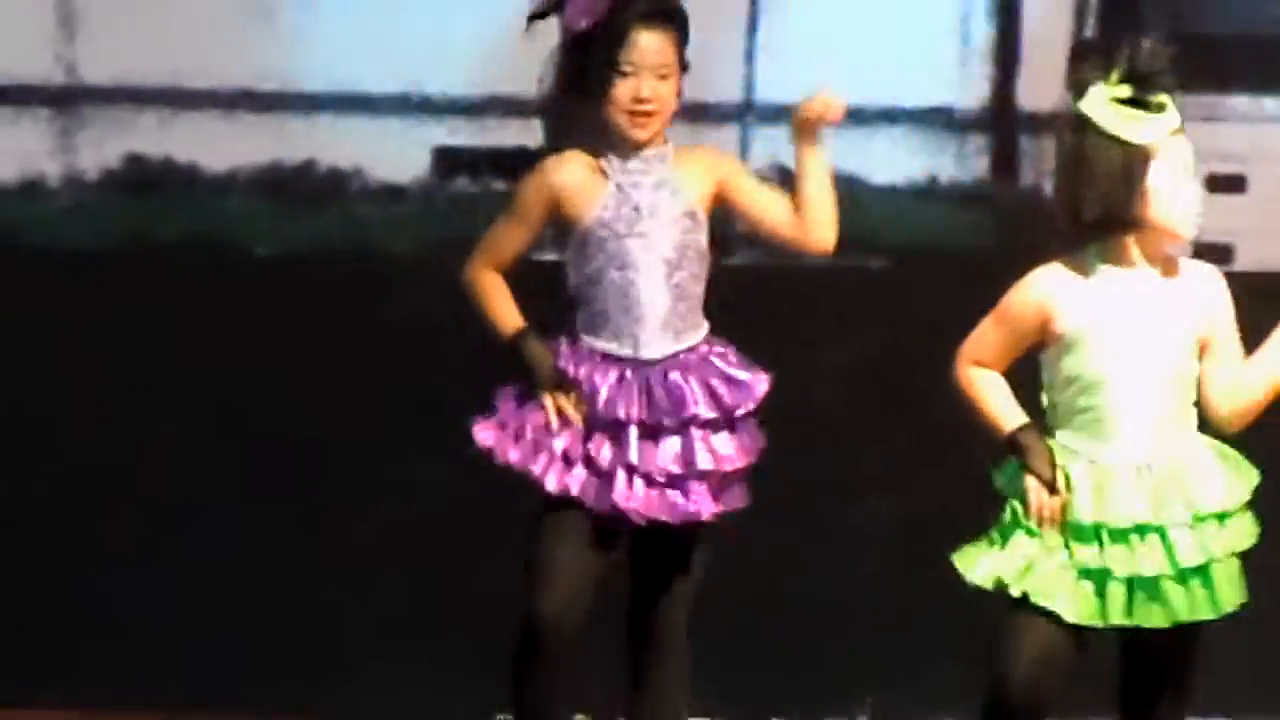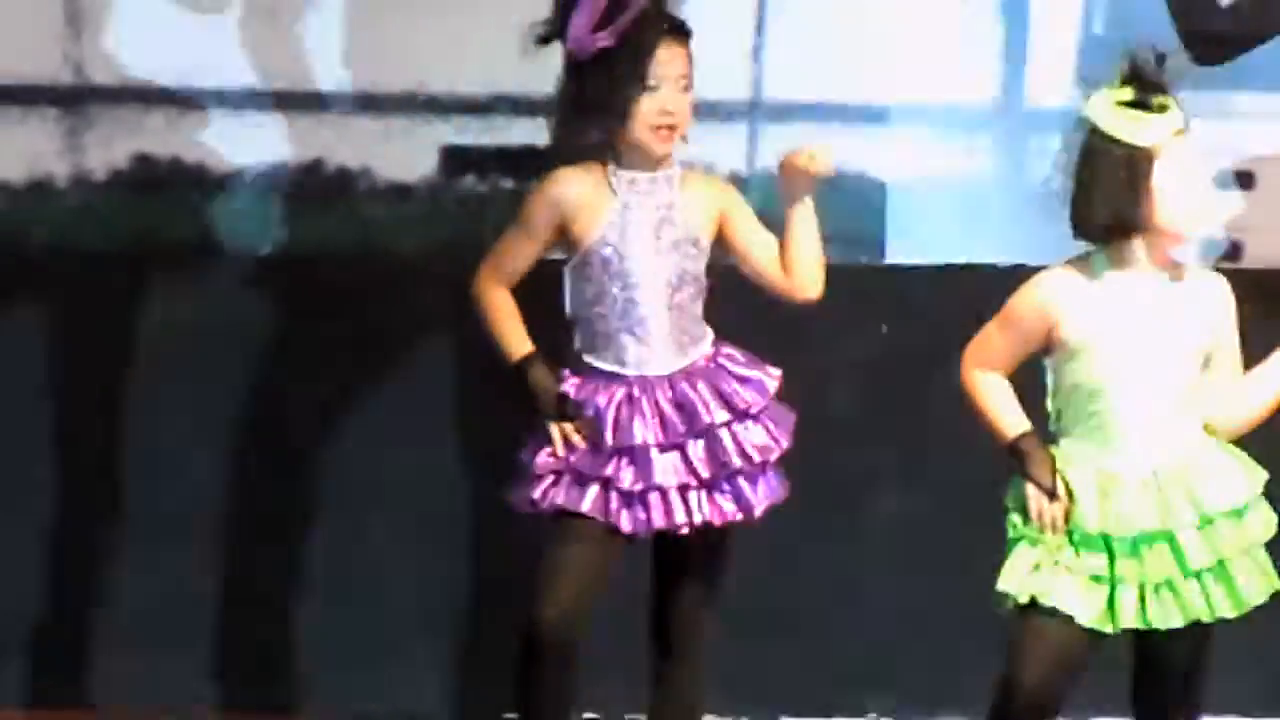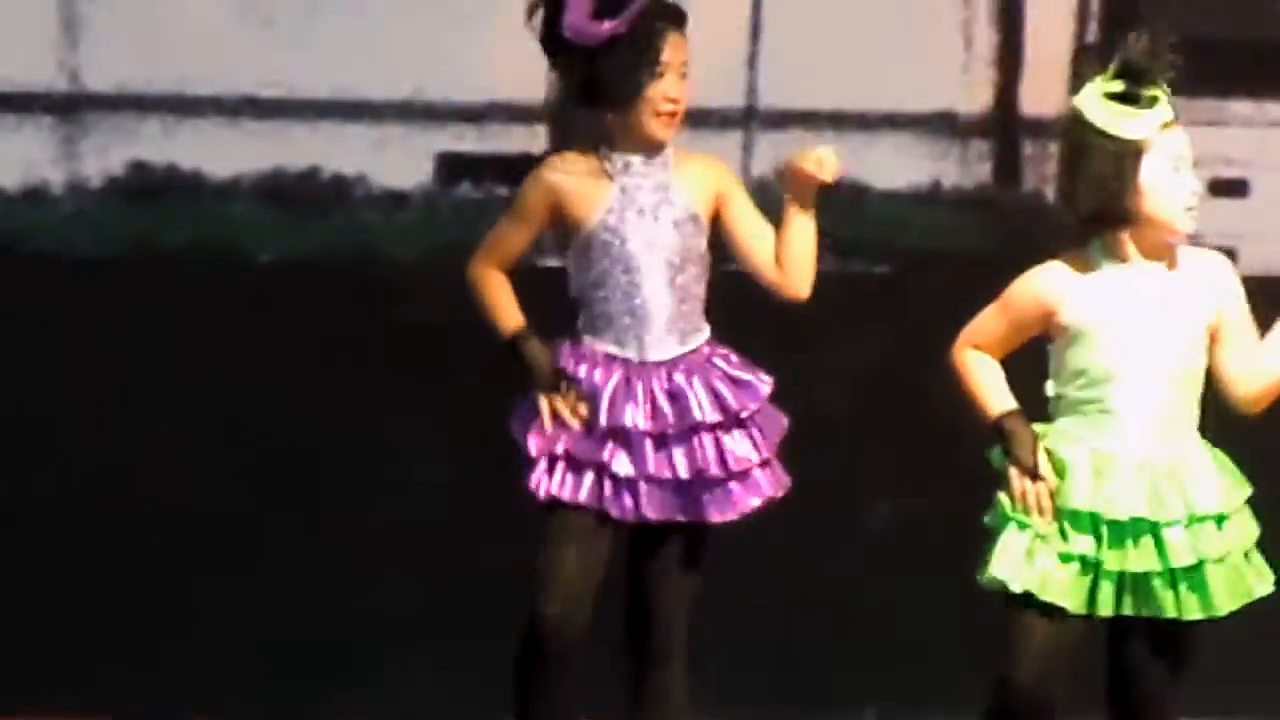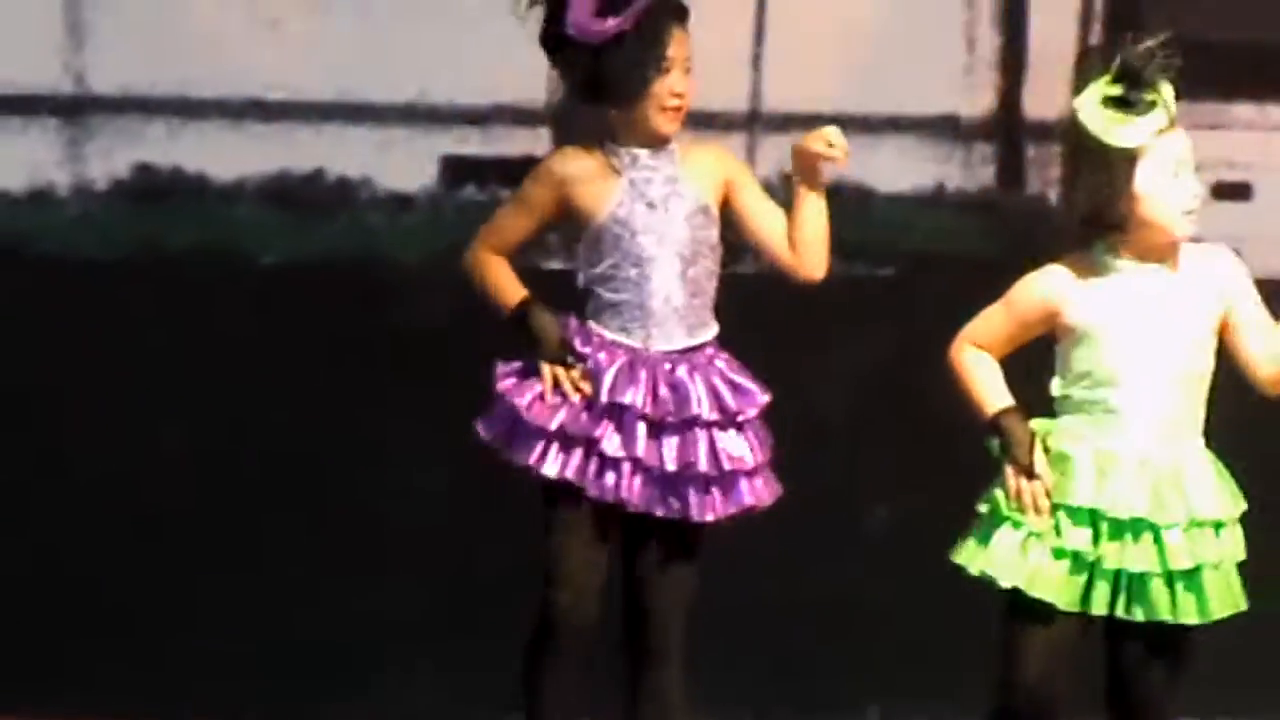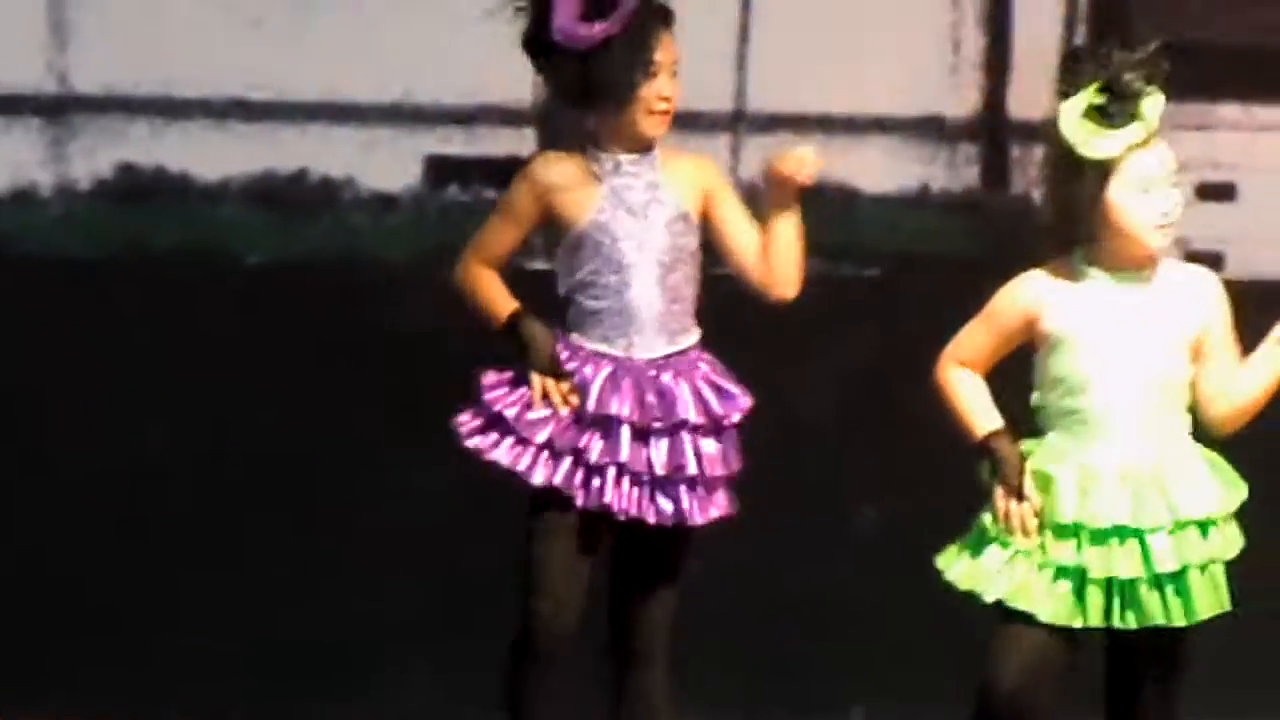
dt=0.1s
person 1, frame 1
left shoulder: (706, 170)
right shoulder: (565, 176)
left elbow: (815, 236)
right elbow: (483, 268)
left wrist: (809, 142)
right wrist: (527, 351)
left hip: (684, 407)
right hip: (599, 408)
left knee: (664, 622)
right knee: (551, 615)
person 1, frame 2
left shoulder: (709, 193)
right shoulder: (569, 191)
left elbow: (802, 284)
right elbow: (491, 283)
left wrist: (798, 190)
right wrist: (534, 376)
left hip: (696, 421)
right hip: (605, 429)
left knee: (682, 631)
right knee: (553, 623)
person 1, frame 3
left shoulder: (708, 177)
right shoulder: (566, 176)
left elbow: (793, 282)
right elbow: (486, 268)
left wrist: (800, 196)
right wrist: (532, 357)
left hip: (691, 414)
right hip: (600, 416)
left knee: (661, 632)
right knee: (554, 620)
person 1, frame 4
left shoulder: (717, 167)
right shoulder: (572, 171)
left elbow: (807, 265)
right elbow: (484, 253)
left wrist: (809, 176)
right wrist: (536, 323)
left hip: (687, 404)
right hip: (600, 400)
left knee: (660, 629)
right knee: (566, 613)
person 1, frame 5
left shoulder: (697, 176)
right shoulder: (555, 177)
left elbow: (779, 283)
right elbow: (475, 266)
left wrist: (782, 198)
right wrist: (528, 334)
left hip: (671, 410)
right hip: (584, 407)
left knee: (645, 632)
right knee: (548, 620)
person 2, frame 1
left shoulder: (1202, 288)
right shoulder: (1056, 290)
right elbow: (973, 363)
right wrist: (1024, 444)
left hip: (1175, 520)
right hip: (1076, 524)
person 2, frame 2
left shoulder: (1209, 294)
right shoulder: (1062, 293)
left elbow: (1226, 414)
right elbow: (980, 368)
right wrist: (1029, 452)
left hip: (1188, 526)
right hip: (1085, 523)
person 2, frame 3
left shoulder: (1211, 277)
right shoulder: (1060, 284)
right elbow: (971, 349)
right wrist: (1013, 433)
left hip: (1173, 518)
right hip: (1073, 513)
person 2, frame 4
left shoulder: (1216, 273)
right shoulder: (1065, 286)
right elbow: (970, 347)
right wrist: (1013, 431)
left hip: (1172, 520)
right hip: (1071, 512)
person 2, frame 5
left shoulder: (1195, 291)
right shoulder: (1044, 293)
left elbow: (1225, 406)
right elbow: (956, 364)
right wrist: (1000, 452)
left hip: (1162, 524)
right hip: (1060, 523)
